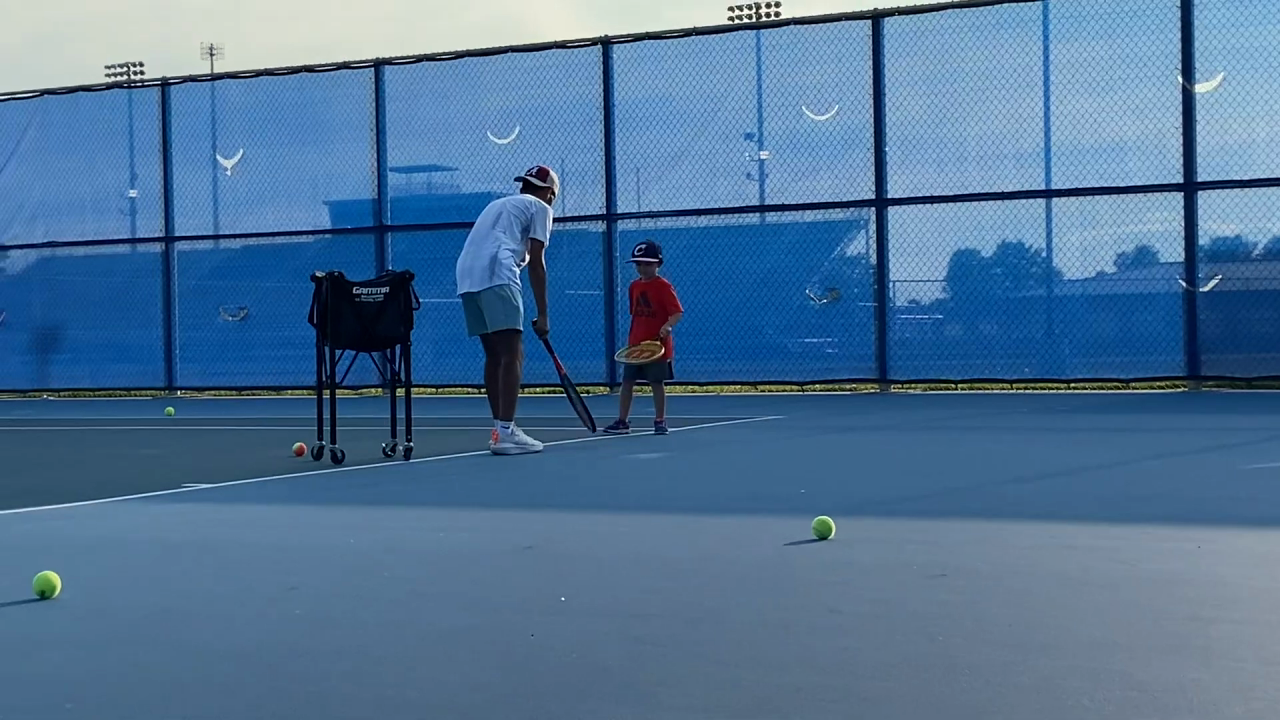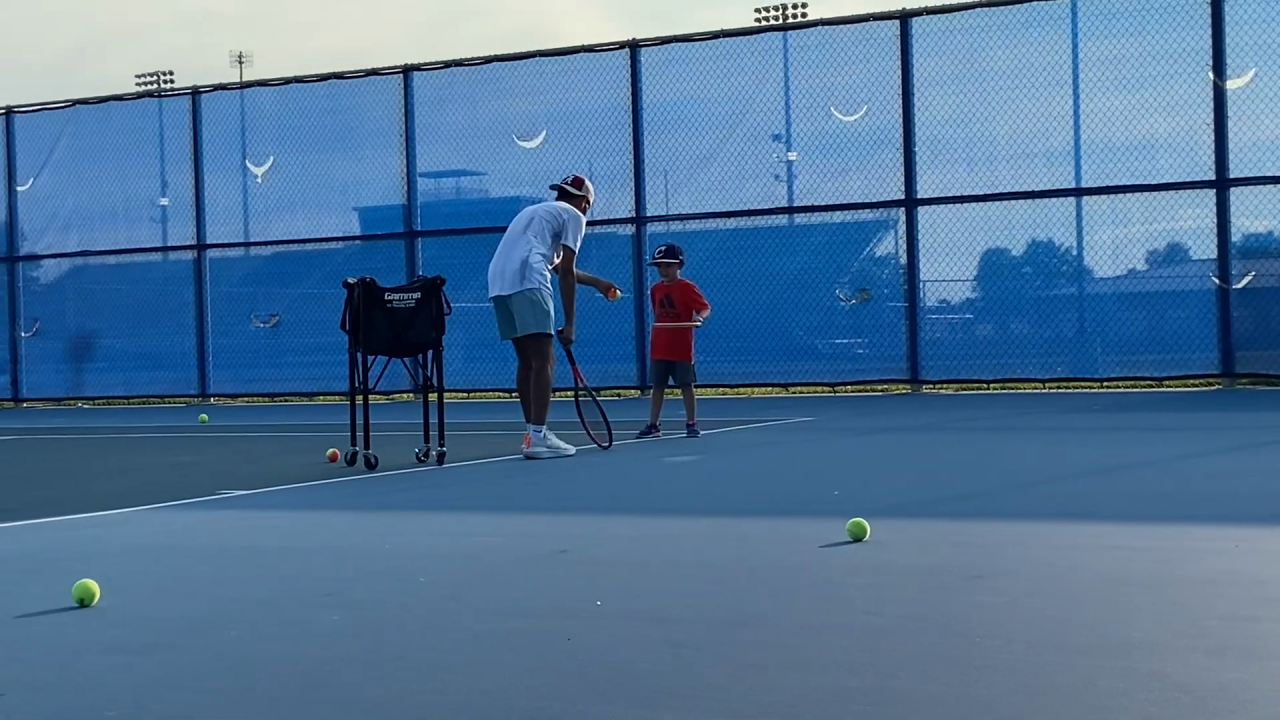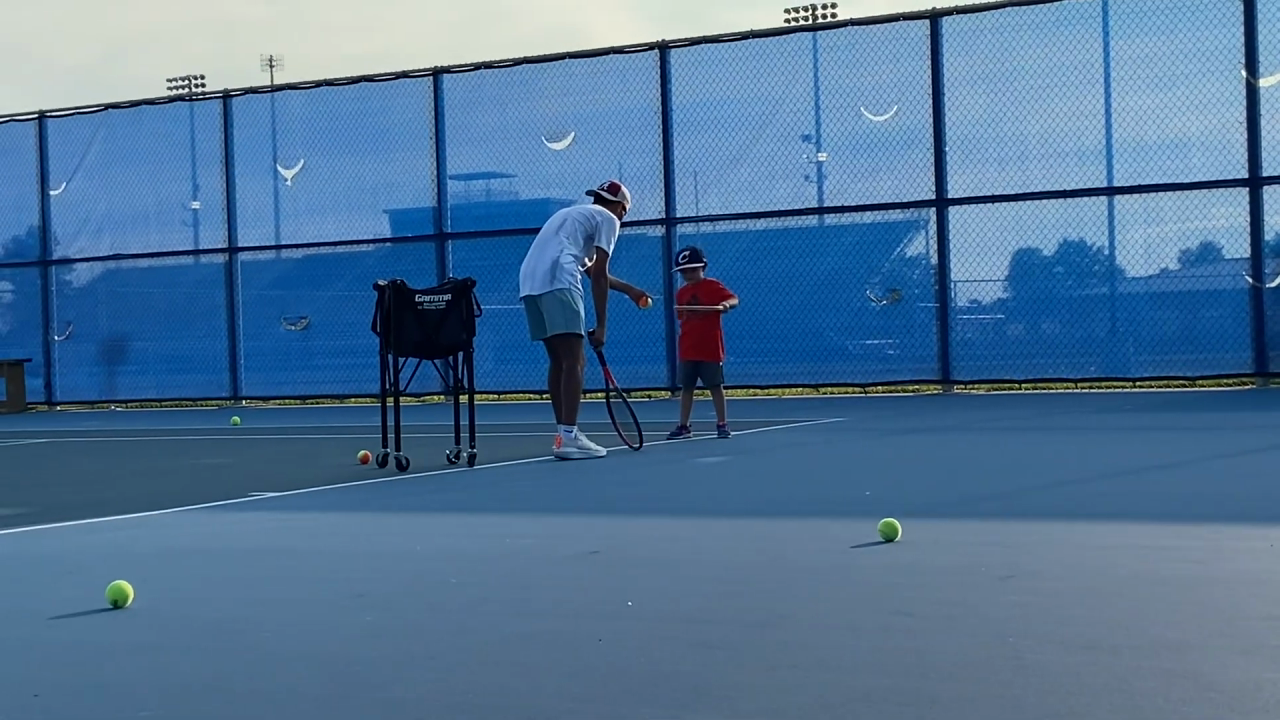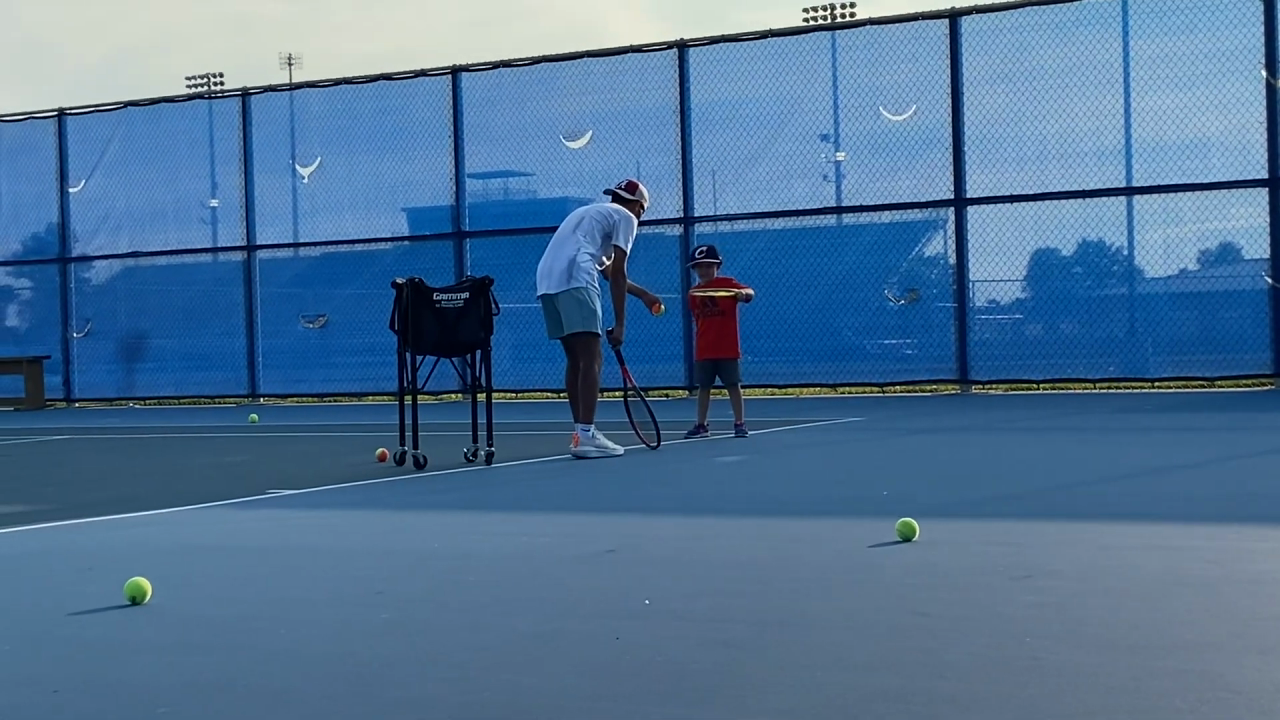
dt=0.7s
person 1, frame 1
left shoulder: (499, 204)
right shoulder: (540, 208)
right elbow: (536, 264)
right wrist: (543, 314)
left hip: (467, 277)
right hip: (496, 277)
left knee: (495, 356)
right knee: (512, 356)
left ankle: (501, 430)
right ankle: (506, 434)
person 1, frame 2
left shoulder: (536, 211)
right shoulder: (573, 215)
left elbow: (557, 267)
right elbow: (566, 272)
left wrist: (597, 283)
right wrist: (570, 323)
left hip: (499, 282)
right hip: (527, 283)
left knee: (527, 360)
right knee: (543, 360)
left ankle: (533, 434)
right ankle: (538, 437)
person 1, frame 3
left shoulder: (573, 214)
right shoulder: (608, 218)
left elbow: (592, 271)
right elbow: (599, 275)
left wrist: (630, 290)
right wrist: (601, 325)
left hip: (530, 283)
right hip: (557, 283)
left knee: (559, 361)
right knee: (574, 360)
left ankle: (564, 435)
right ankle: (569, 438)
person 1, frame 4
left shoulder: (592, 213)
right shoulder: (625, 217)
left elbow: (608, 271)
right elbow: (617, 273)
left wrist: (644, 295)
right wrist: (620, 323)
left hip: (547, 281)
right hip: (574, 281)
left knee: (576, 359)
right knee: (591, 359)
left ankle: (581, 433)
right ankle: (586, 436)
person 2, frame 1
left shoulder: (664, 286)
right shoulder: (634, 286)
left elbow: (677, 312)
left wrist: (668, 325)
right hip: (635, 345)
left knee: (657, 383)
right knee: (627, 381)
left ankle: (660, 421)
right ankle: (622, 421)
person 2, frame 2
left shoulder: (687, 287)
right shoulder: (656, 289)
left elbow: (706, 307)
left wrist: (700, 317)
right wrist: (658, 331)
left hip: (682, 348)
right hip: (659, 348)
left knee: (686, 385)
right knee: (657, 386)
left ankle: (692, 423)
right ankle: (653, 425)
person 2, frame 3
left shoulder: (713, 286)
right shoulder: (682, 292)
left elbow: (734, 299)
left wrist: (727, 303)
right wrist: (686, 323)
left hip: (710, 349)
right hip: (687, 350)
left knee: (715, 386)
right knee: (686, 387)
left ankle: (722, 424)
right ankle: (683, 426)
person 2, frame 4
left shoulder: (728, 283)
right shoulder: (694, 292)
left elbow: (750, 293)
right elbow: (696, 318)
left wrist: (743, 292)
right wrist: (701, 333)
left hip: (728, 348)
right hip: (704, 349)
left knee: (733, 385)
right knee: (703, 386)
left ankle: (740, 423)
right ankle: (701, 425)
